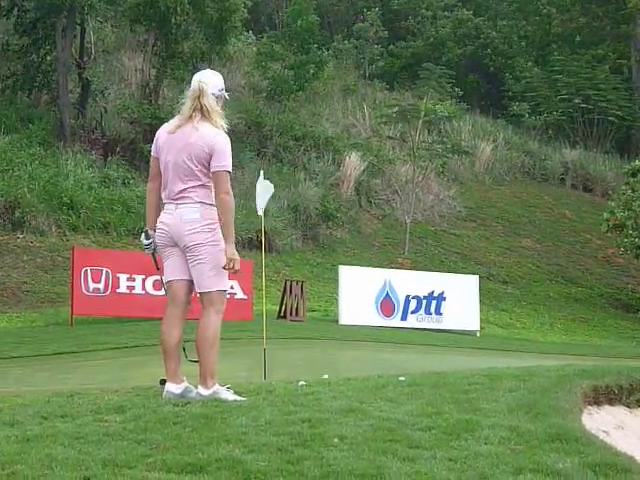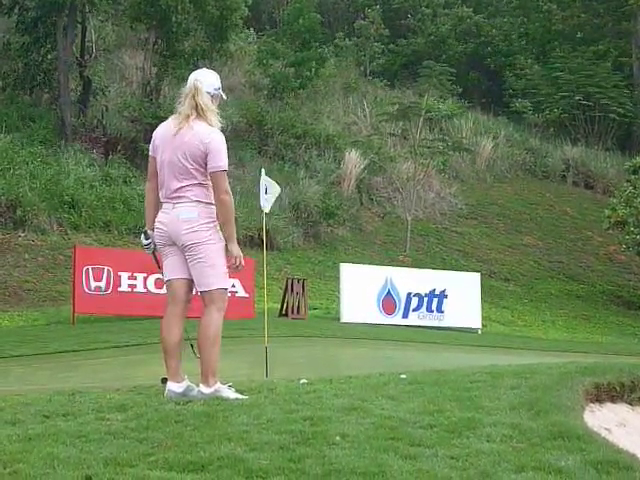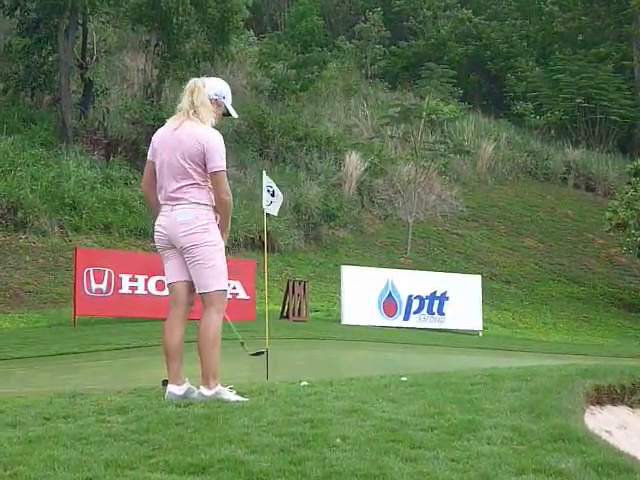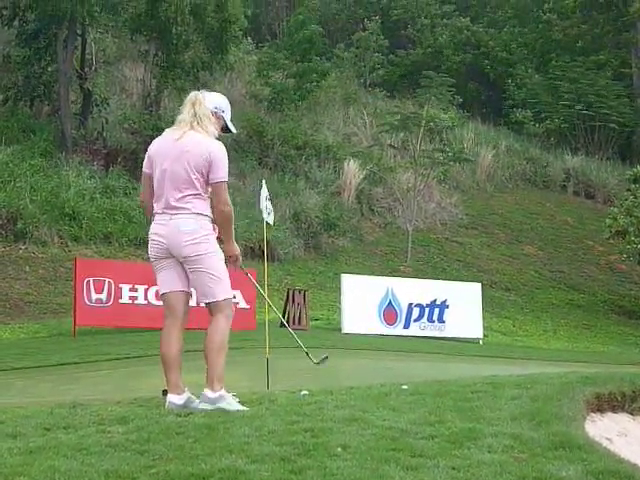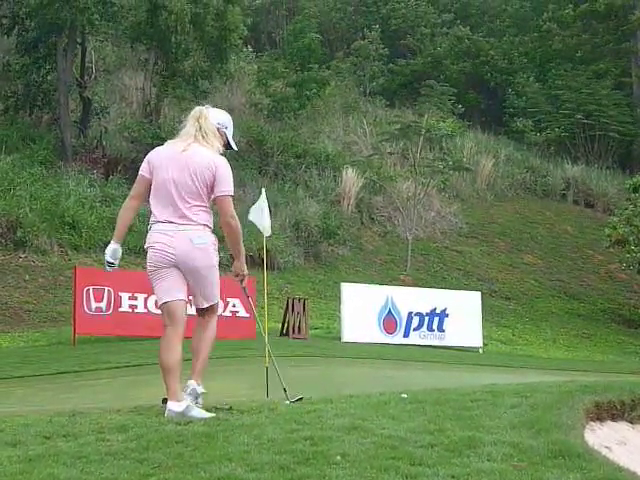
dt=0.4s
person 1, frame 1
left shoulder: (165, 132)
right shoulder: (216, 138)
left elbow: (153, 184)
right elbow: (223, 194)
left wrist: (150, 228)
right wrist: (230, 244)
left hip: (169, 221)
right hip: (200, 222)
left knee: (176, 304)
right knee: (214, 304)
left ankle: (174, 383)
right ankle: (208, 386)
person 1, frame 2
left shoulder: (162, 131)
right shoulder: (211, 136)
left elbow: (151, 183)
right elbow: (222, 194)
left wrist: (149, 228)
right wrist: (232, 241)
left hip: (167, 220)
right hip: (198, 221)
left knee: (176, 302)
right knee: (215, 302)
left ankle: (175, 382)
right ankle: (209, 384)
person 1, frame 3
left shoulder: (162, 133)
right shoulder: (209, 136)
left elbow: (148, 186)
right elbow: (222, 195)
right wrist: (223, 231)
left hip: (167, 223)
right hip: (197, 222)
left knee: (179, 305)
right knee: (215, 304)
left ankle: (176, 385)
right ankle: (210, 386)
person 1, frame 4
left shoulder: (158, 144)
right shoulder: (212, 147)
left elbow: (145, 198)
right elbow: (222, 206)
right wrist: (229, 242)
left hip: (160, 233)
right hip: (195, 231)
left knee: (174, 315)
right knee: (222, 311)
left ankle: (175, 394)
right ankle: (214, 391)
person 1, frame 5
left shoulder: (158, 154)
right shoulder: (217, 162)
left elbow: (133, 200)
right elbow: (228, 219)
left wrist: (116, 242)
right wrist: (239, 259)
left hip: (160, 243)
right hip: (197, 242)
left knee: (173, 323)
right knee: (208, 314)
left ankle: (175, 400)
right ankle: (193, 383)
